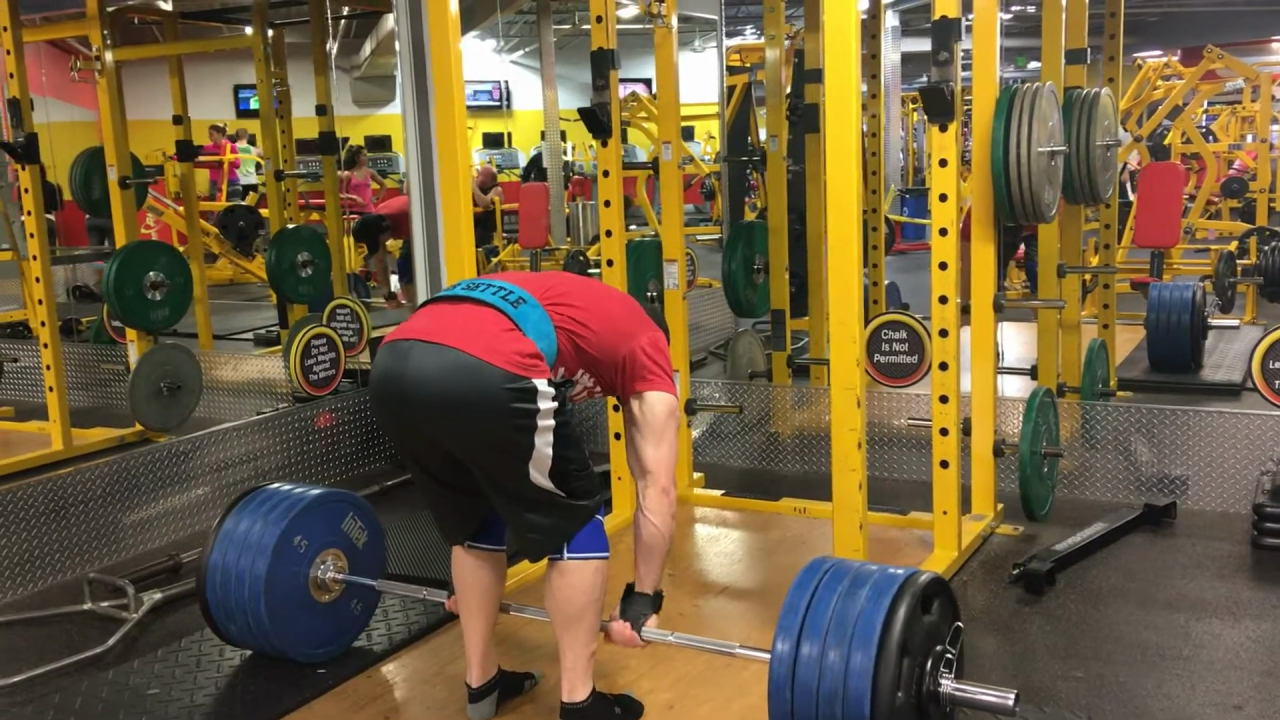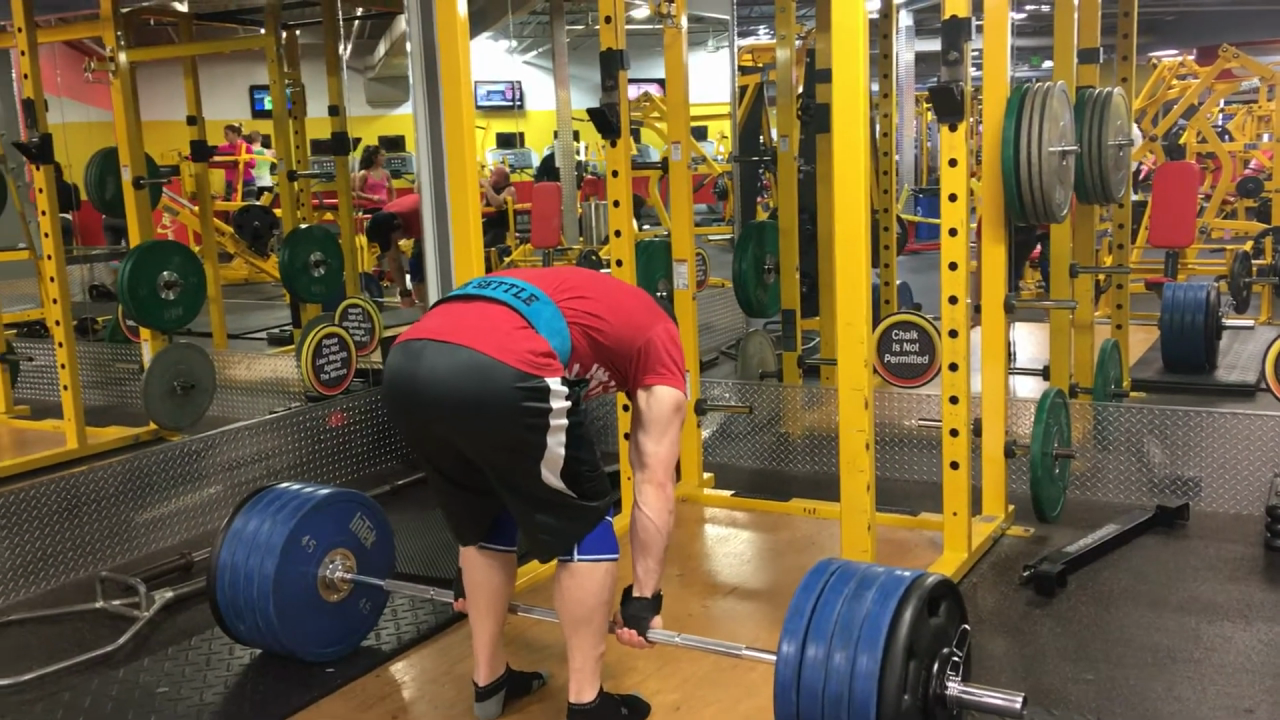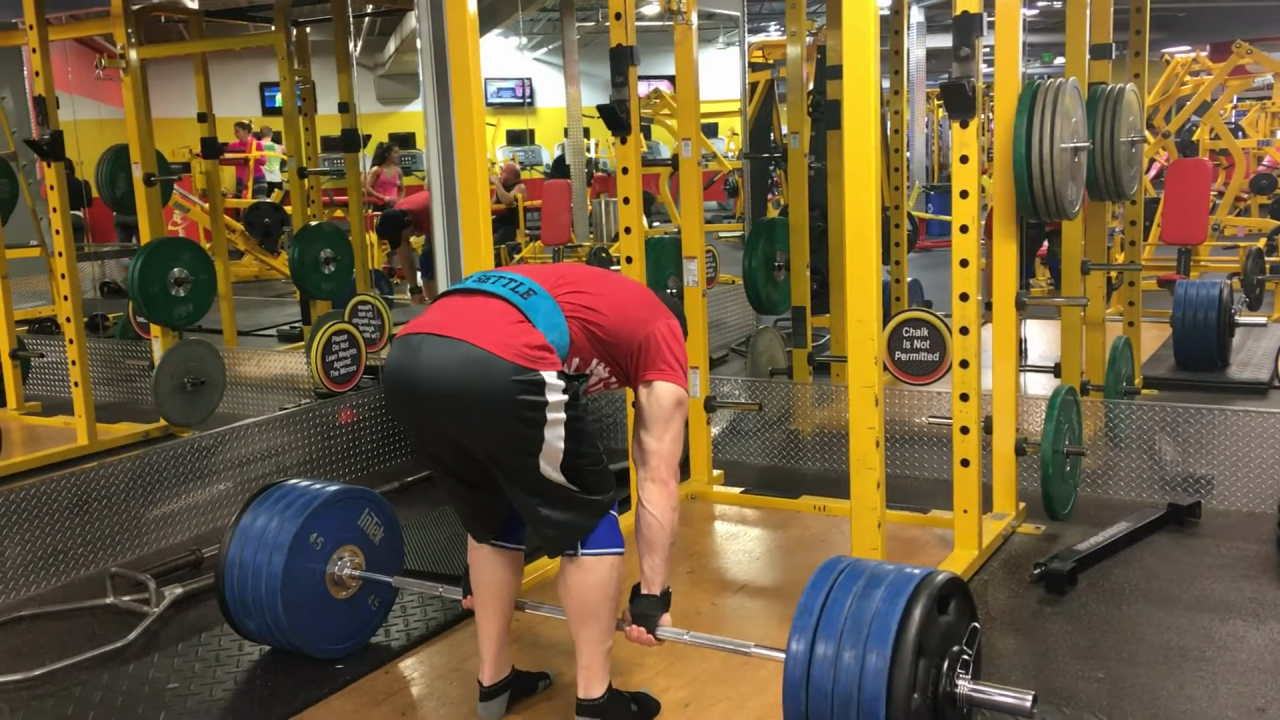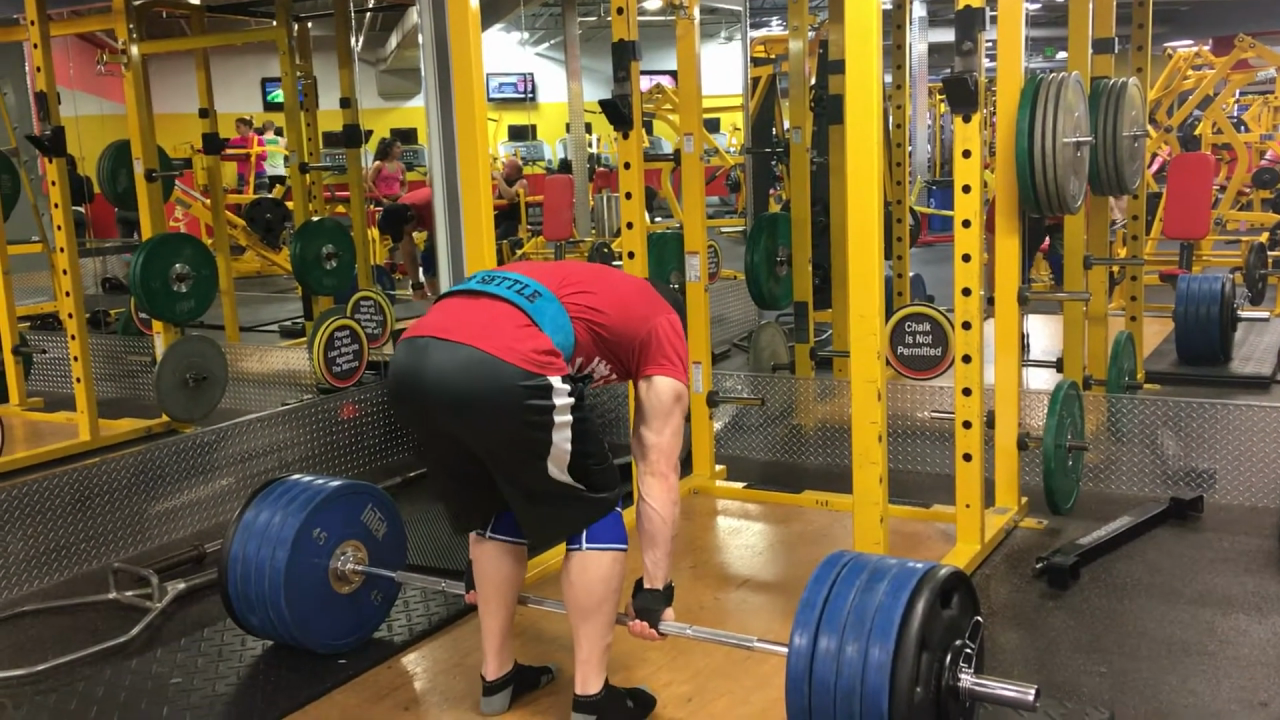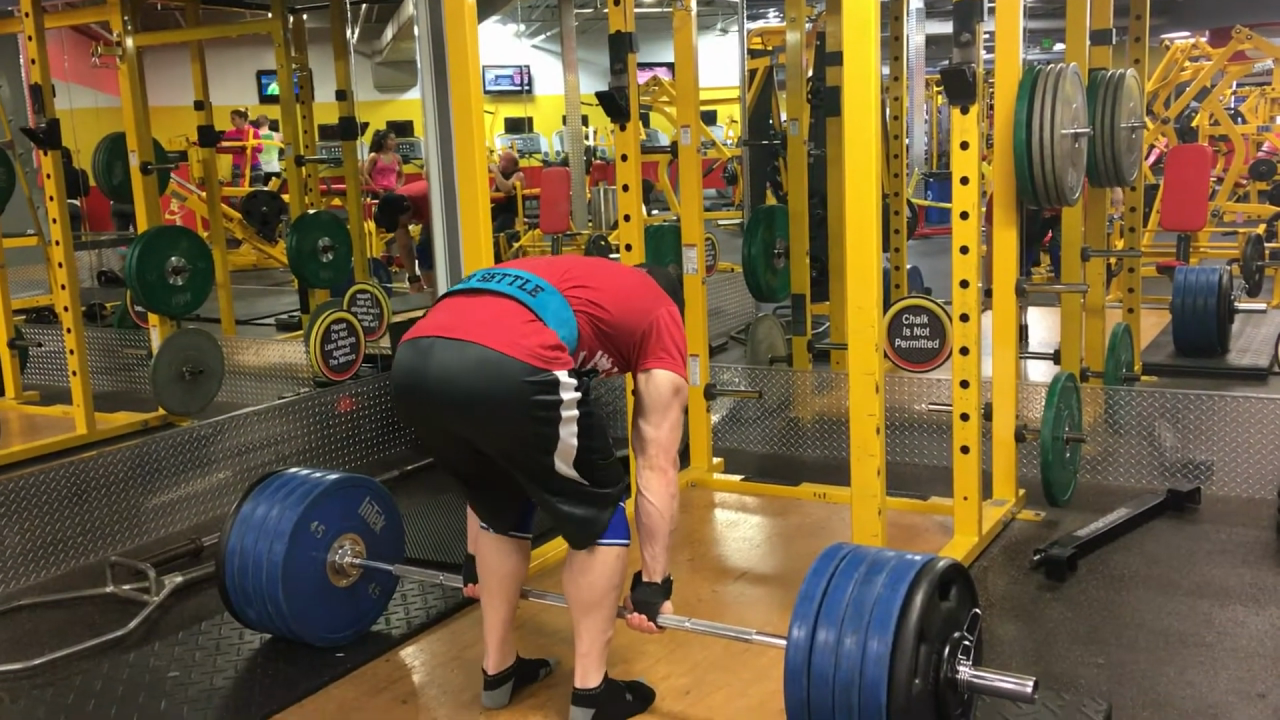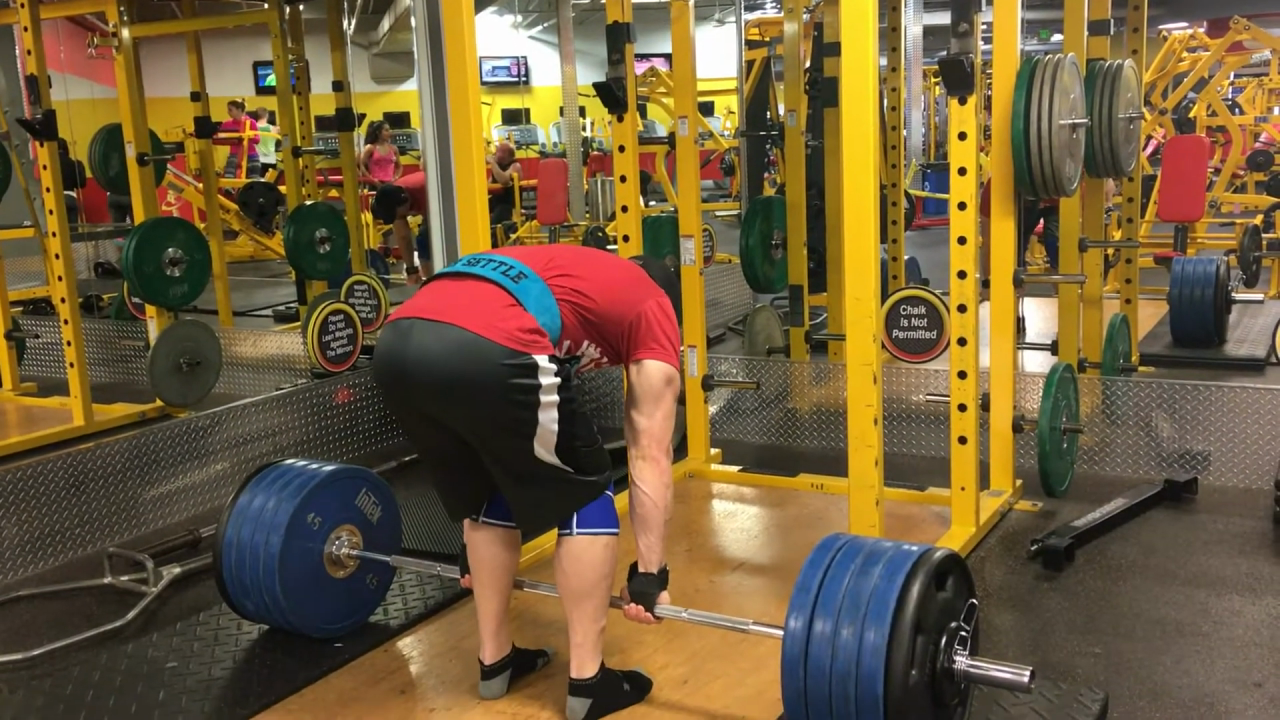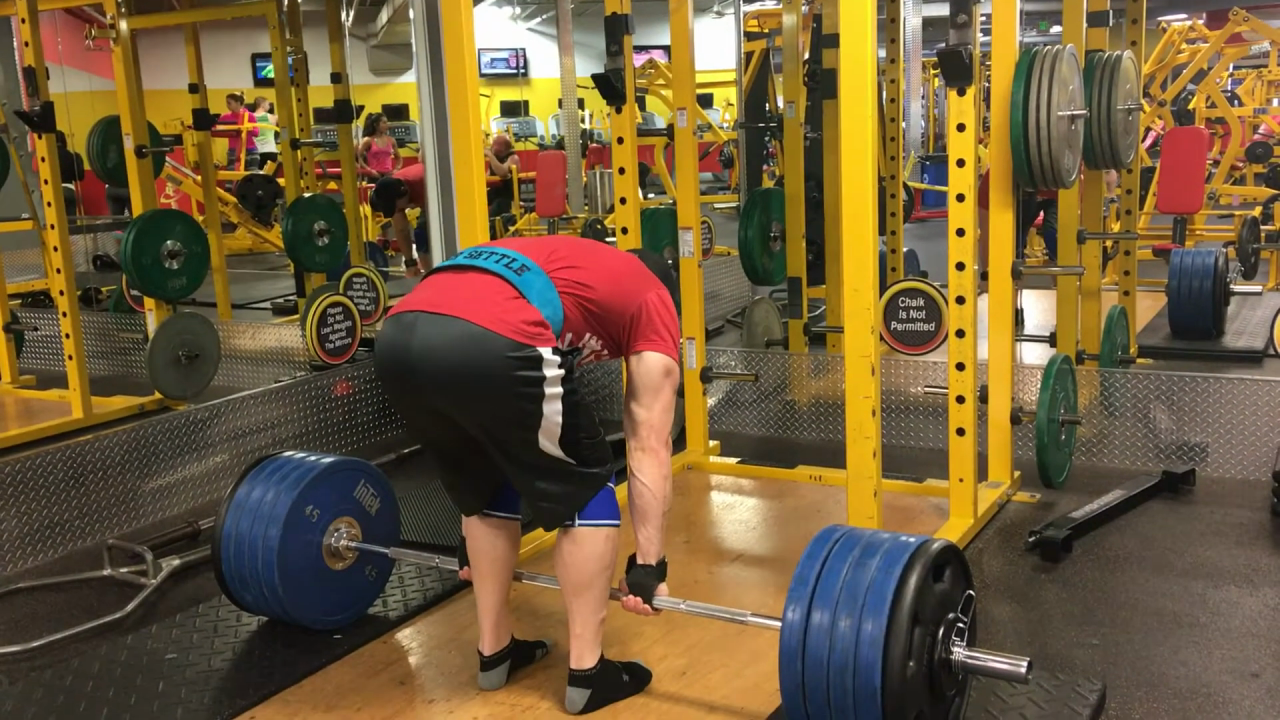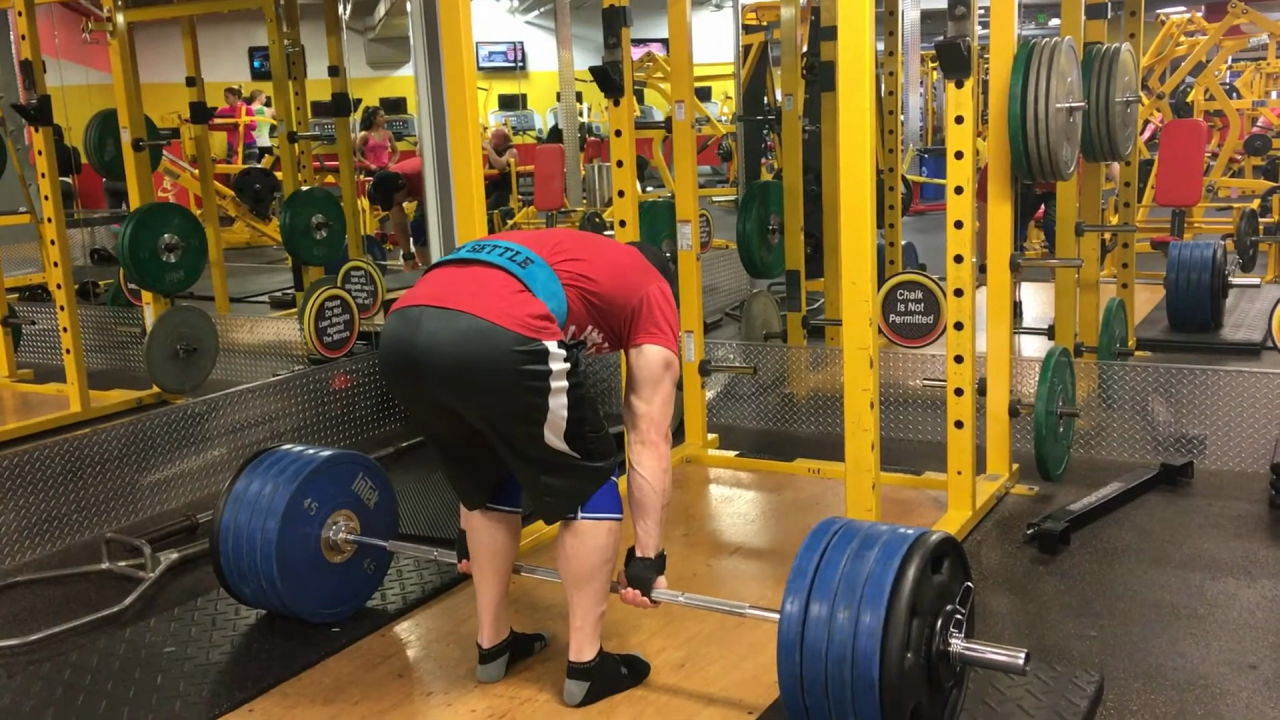
dt=0.3s
person 1, frame 1
right shoulder: (646, 344)
left elbow: (499, 475)
right elbow: (657, 486)
right wrist: (642, 600)
left hip: (393, 364)
right hip: (485, 374)
left knee: (475, 517)
right knee: (574, 522)
left ankle: (482, 683)
person 1, frame 2
right shoulder: (658, 338)
left elbow: (508, 469)
right elbow: (654, 481)
left wrist: (471, 575)
right wrist: (644, 597)
left hip: (407, 364)
right hip: (498, 375)
left knee: (483, 515)
right knee: (584, 524)
left ankle: (488, 681)
person 1, frame 3
right shoulder: (661, 333)
left elbow: (510, 473)
right elbow: (657, 478)
left wrist: (475, 574)
right wrist: (652, 595)
left hip: (408, 357)
right hip: (497, 368)
left knee: (490, 512)
right knee: (587, 518)
left ankle: (494, 681)
person 1, frame 4
right shoulder: (661, 325)
left elbow: (505, 466)
right elbow: (658, 471)
left wrist: (478, 567)
right wrist: (654, 590)
left hip: (412, 358)
right hip: (503, 370)
left knee: (495, 509)
right knee: (592, 514)
left ankle: (497, 676)
person 1, frame 5
right shoulder: (661, 315)
left elbow: (494, 457)
right elbow: (656, 464)
left wrist: (476, 561)
right wrist: (653, 583)
left hip: (414, 361)
right hip: (507, 368)
left knee: (502, 504)
right knee: (598, 509)
left ankle: (498, 670)
person 1, frame 6
right shoulder: (653, 308)
left elbow: (501, 446)
right elbow: (650, 455)
left wrist: (472, 554)
right wrist: (650, 573)
left hip: (397, 344)
right hip: (488, 352)
left knee: (489, 494)
right knee: (584, 498)
left ankle: (495, 661)
right ankle: (588, 682)
person 1, frame 7
right shoulder: (651, 300)
left elbow: (501, 437)
right elbow: (649, 447)
left wrist: (472, 544)
right wrist: (648, 565)
left hip: (399, 337)
right hip: (492, 345)
left knee: (489, 486)
right knee: (586, 489)
left ankle: (494, 652)
right ankle: (587, 673)
person 1, frame 8
right shoulder: (651, 292)
left elbow: (496, 427)
right elbow: (649, 439)
left wrist: (468, 536)
right wrist: (648, 558)
left hip: (403, 331)
right hip: (496, 339)
left knee: (489, 478)
right knee: (589, 482)
left ankle: (492, 645)
right ankle: (586, 667)
